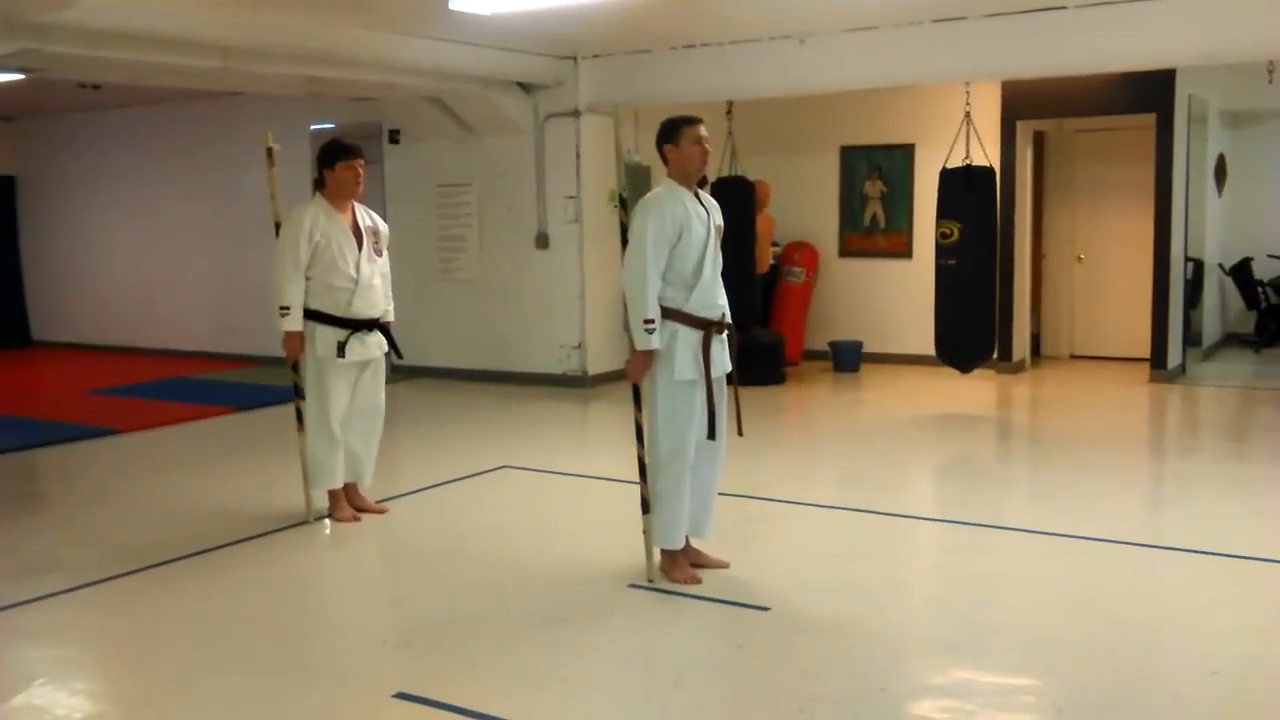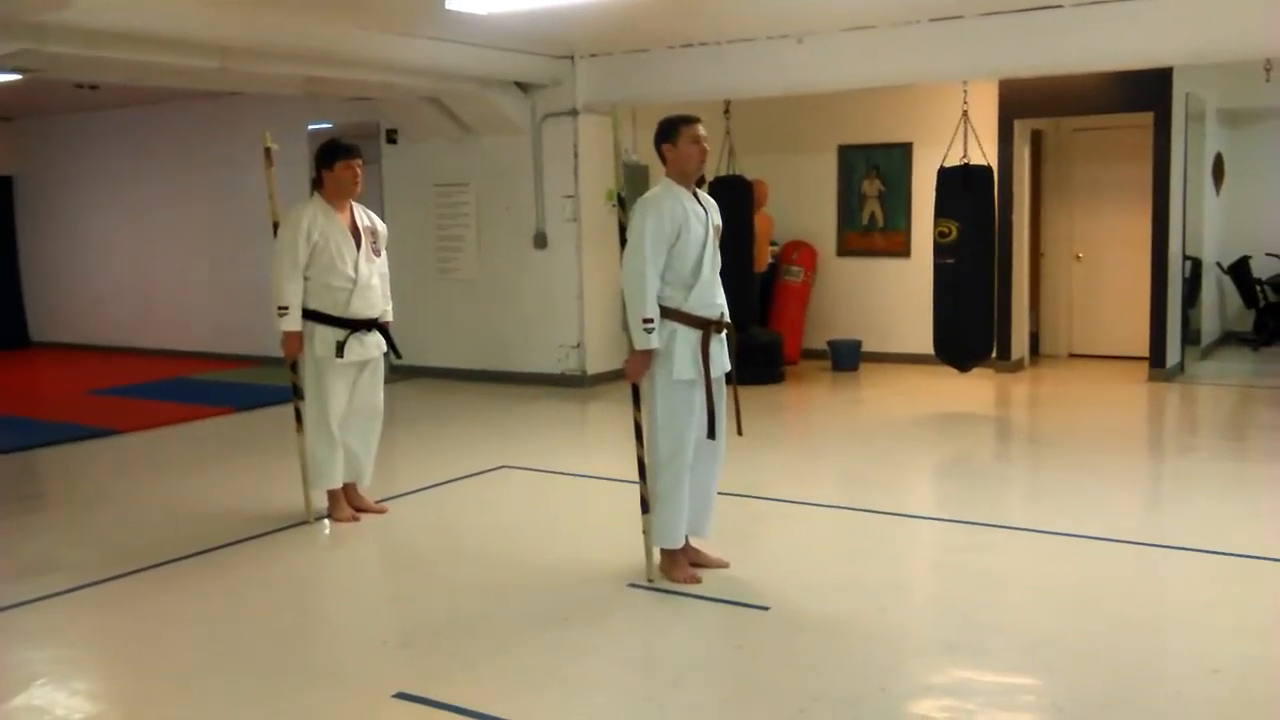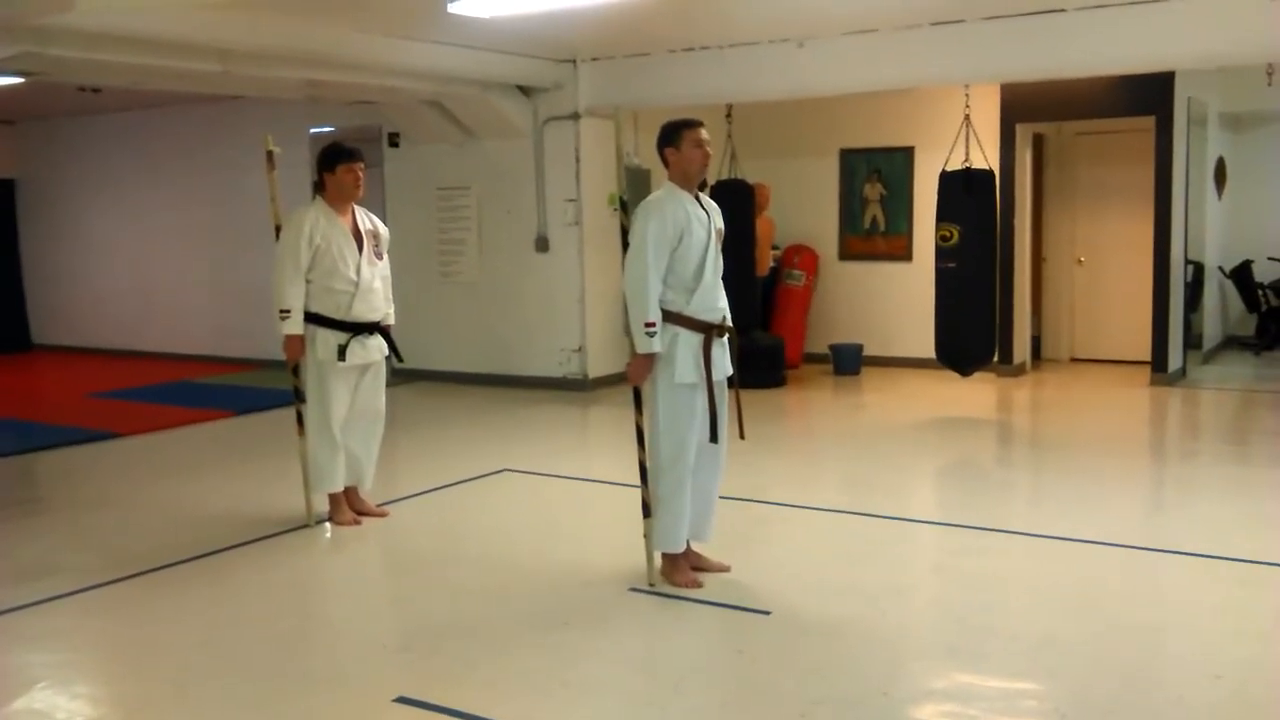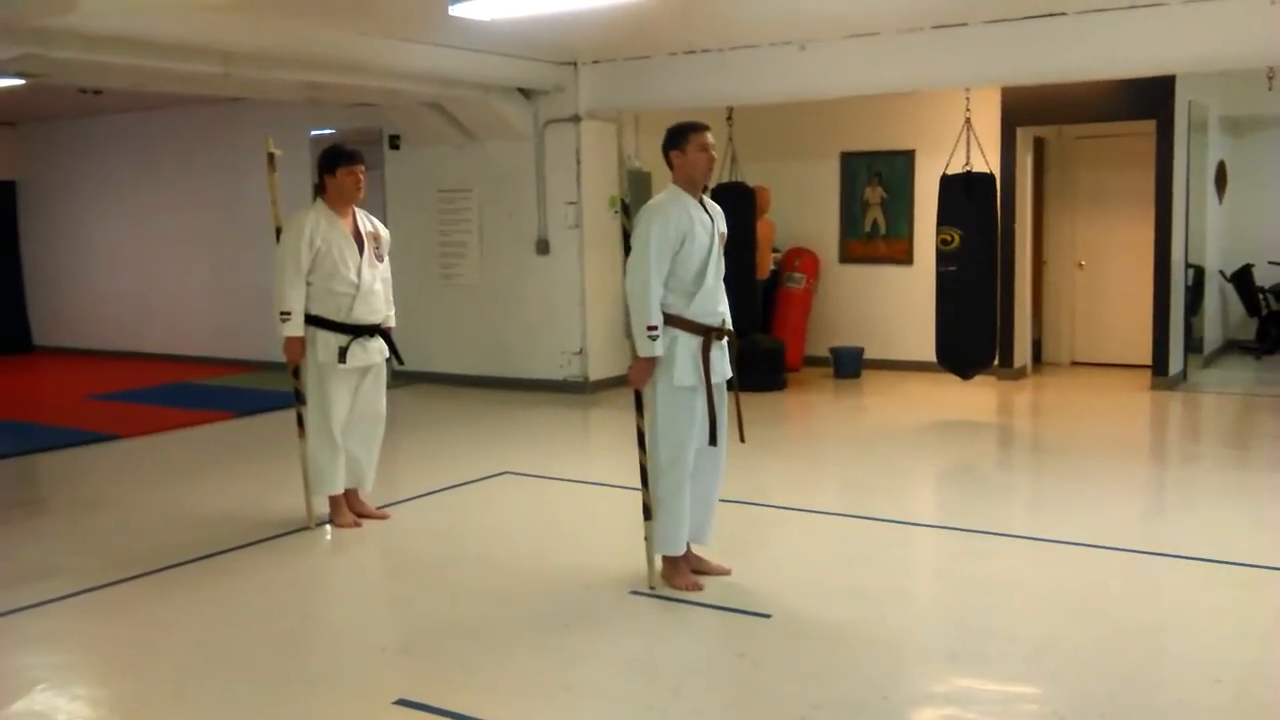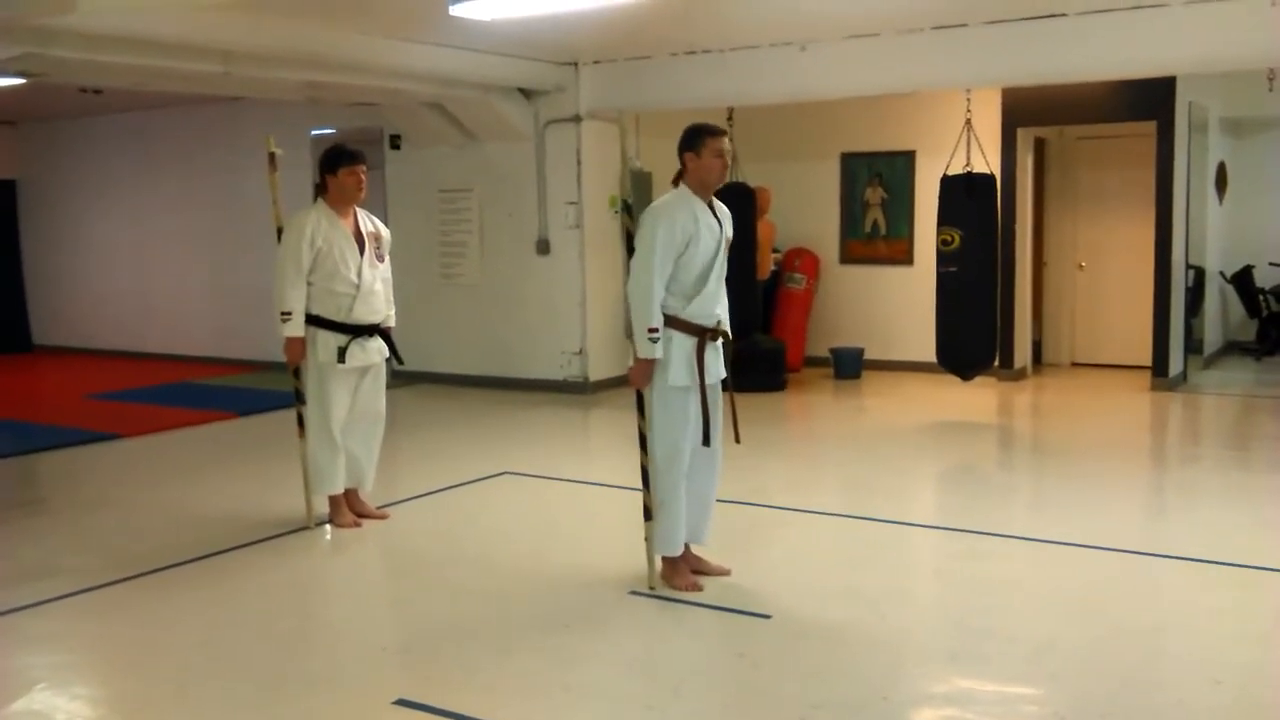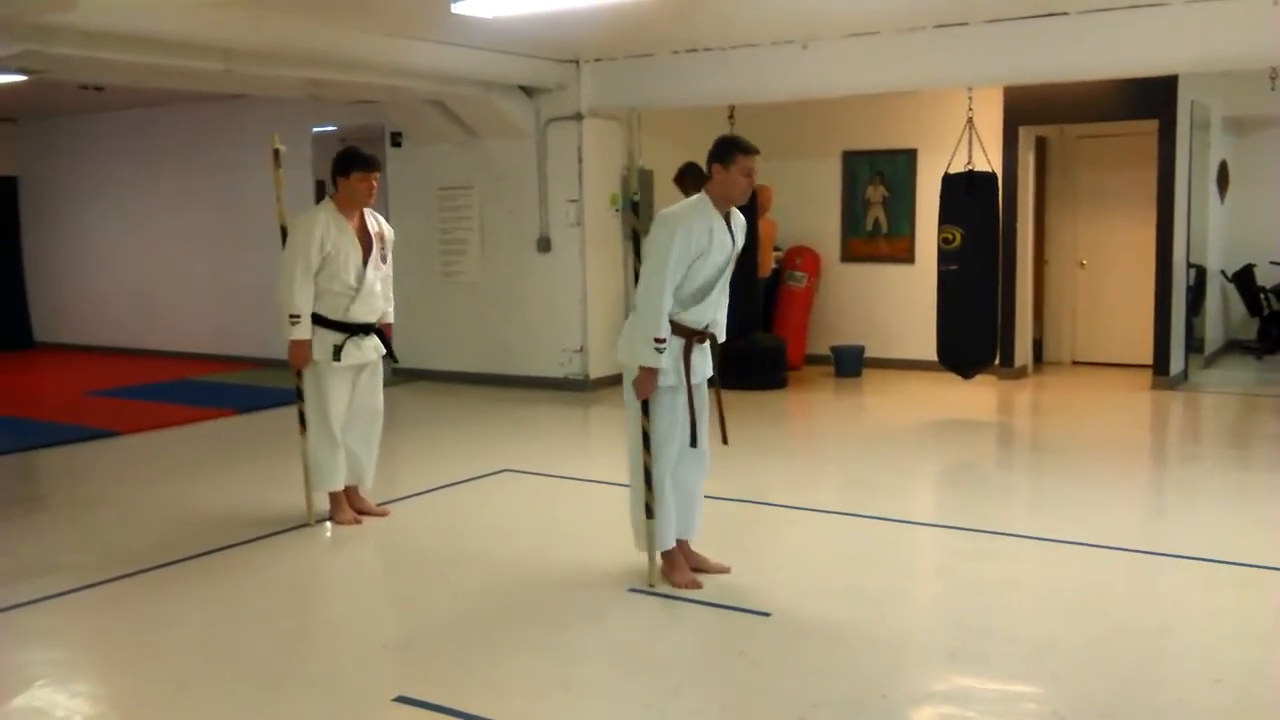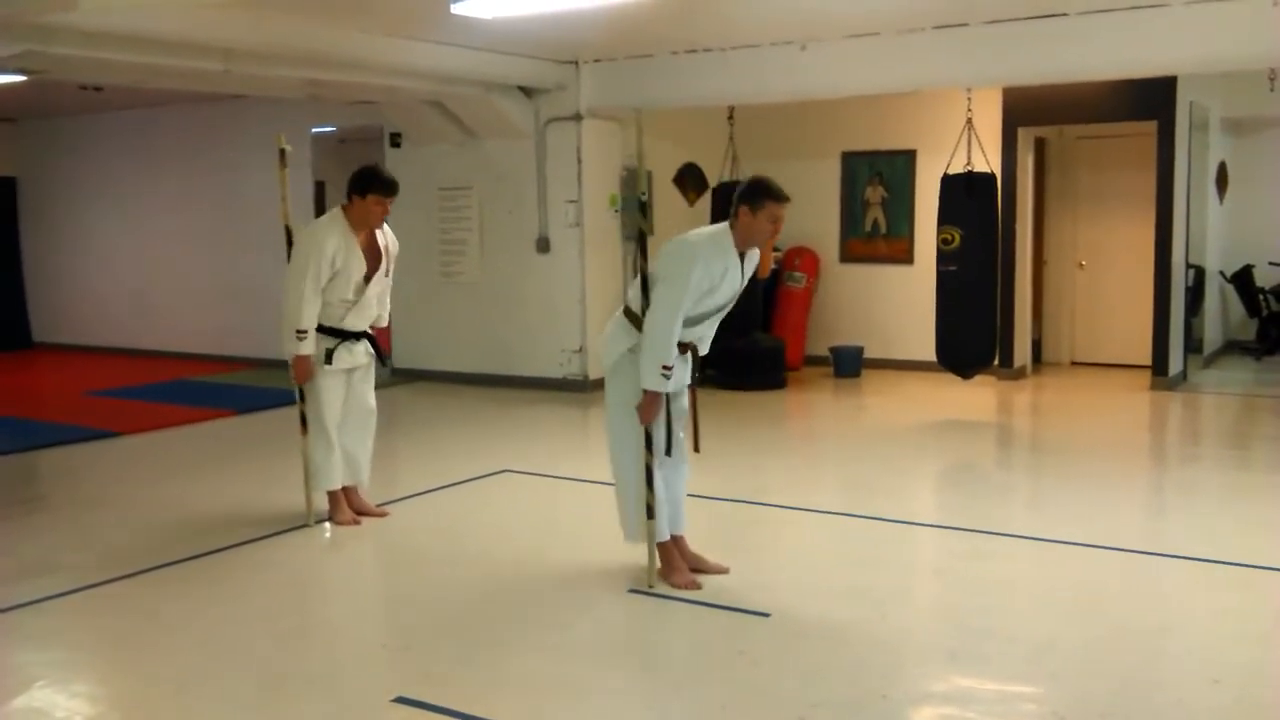
dt=0.2s
person 1, frame 1
left shoulder: (710, 206)
right shoulder: (658, 207)
right elbow: (641, 280)
right wrist: (644, 347)
left hip: (710, 341)
right hip: (676, 342)
left knee: (706, 446)
right knee: (675, 448)
left ankle: (687, 542)
right ankle: (670, 551)
person 1, frame 2
left shoulder: (708, 205)
right shoulder: (656, 207)
right elbow: (639, 279)
right wrist: (643, 347)
left hip: (709, 340)
right hip: (674, 342)
left knee: (705, 446)
right knee: (674, 447)
left ankle: (686, 541)
right ankle: (670, 551)
person 1, frame 3
left shoulder: (711, 209)
right shoulder: (658, 210)
right elbow: (641, 283)
right wrist: (644, 350)
left hip: (710, 343)
right hip: (676, 345)
left knee: (707, 450)
right knee: (675, 451)
left ankle: (687, 545)
right ankle: (671, 555)
person 1, frame 4
left shoulder: (715, 212)
right shoulder: (661, 213)
right elbow: (643, 286)
right wrist: (646, 354)
left hip: (711, 346)
right hip: (676, 348)
left knee: (707, 452)
right knee: (675, 454)
left ankle: (687, 549)
right ankle: (671, 558)
person 1, frame 5
left shoulder: (723, 214)
right shoulder: (666, 215)
right elbow: (645, 287)
left wrist: (719, 335)
right wrist: (646, 355)
left hip: (706, 348)
right hip: (672, 349)
left knee: (703, 454)
right knee: (671, 455)
left ankle: (686, 549)
right ankle: (671, 559)
person 1, frame 6
left shoulder: (737, 223)
right shoulder: (680, 222)
right elbow: (653, 295)
left wrist: (710, 339)
right wrist: (649, 364)
left hip: (694, 347)
right hip: (660, 349)
left knee: (690, 450)
right knee: (659, 449)
left ankle: (682, 545)
right ankle: (668, 555)
person 1, frame 7
left shoulder: (750, 254)
right shoulder: (696, 253)
right elbow: (662, 322)
left wrist: (691, 356)
right wrist: (653, 391)
left hip: (675, 351)
right hip: (637, 347)
left knee: (671, 448)
right knee: (641, 450)
left ankle: (678, 545)
right ankle: (668, 555)
person 2, frame 1
left shoulder: (373, 223)
right shoulder: (306, 220)
right elbow: (290, 276)
left wrist: (386, 319)
right wrist: (292, 328)
left hip: (369, 335)
right hip: (327, 335)
left knee: (366, 413)
right knee: (327, 415)
left ankle: (354, 489)
right ankle: (336, 497)
person 2, frame 2
left shoulder: (371, 222)
right shoulder: (304, 219)
right elbow: (288, 276)
left wrist: (385, 319)
right wrist: (291, 329)
left hip: (367, 335)
right hip: (326, 335)
left knee: (366, 413)
right knee: (327, 414)
left ankle: (354, 489)
right ankle: (335, 497)
person 2, frame 3
left shoulder: (373, 225)
right shoulder: (306, 223)
right elbow: (290, 279)
left wrist: (387, 323)
right wrist: (292, 332)
left hip: (369, 338)
right hip: (328, 338)
left knee: (367, 416)
right knee: (328, 418)
left ankle: (355, 492)
right ankle: (336, 500)
person 2, frame 4
left shoulder: (374, 227)
right shoulder: (306, 225)
right elbow: (291, 282)
left wrist: (388, 325)
right wrist: (293, 335)
left hip: (369, 341)
right hip: (329, 341)
left knee: (367, 419)
right knee: (328, 421)
left ankle: (355, 495)
right ankle: (336, 502)
person 2, frame 5
left shoulder: (375, 227)
right shoulder: (307, 225)
right elbow: (291, 282)
left wrist: (387, 325)
right wrist: (293, 334)
left hip: (370, 341)
right hip: (329, 341)
left knee: (368, 419)
right knee: (328, 421)
left ankle: (355, 495)
right ankle: (336, 503)
person 2, frame 6
left shoulder: (379, 226)
right shoulder: (314, 225)
right elbow: (298, 283)
left wrist: (385, 321)
right wrist: (299, 337)
left hip: (366, 338)
right hip: (328, 339)
left knee: (367, 415)
right knee: (328, 418)
left ankle: (355, 492)
right ankle: (337, 499)
person 2, frame 7
left shoulder: (385, 237)
right shoulder: (322, 237)
right elbow: (303, 297)
left wrist: (378, 326)
right wrist: (302, 352)
left hip: (358, 342)
right hip: (322, 342)
left knee: (360, 414)
right knee: (325, 418)
left ankle: (353, 492)
right ankle: (335, 499)
